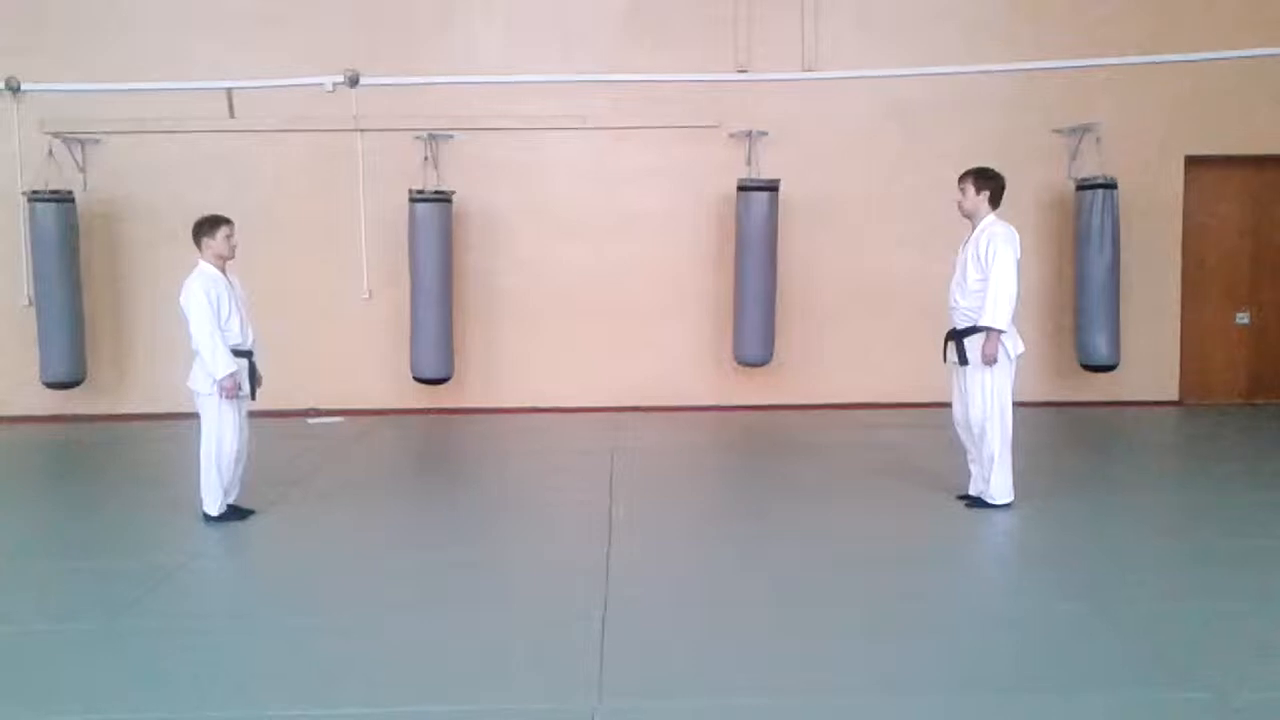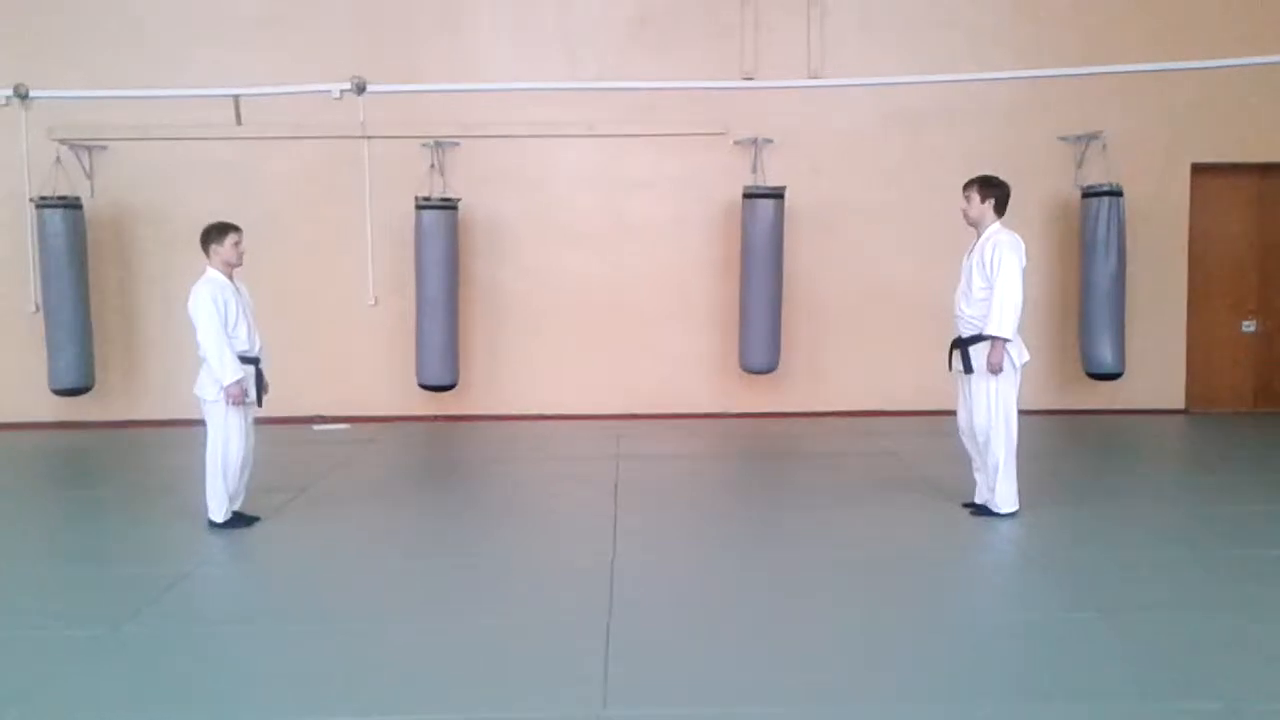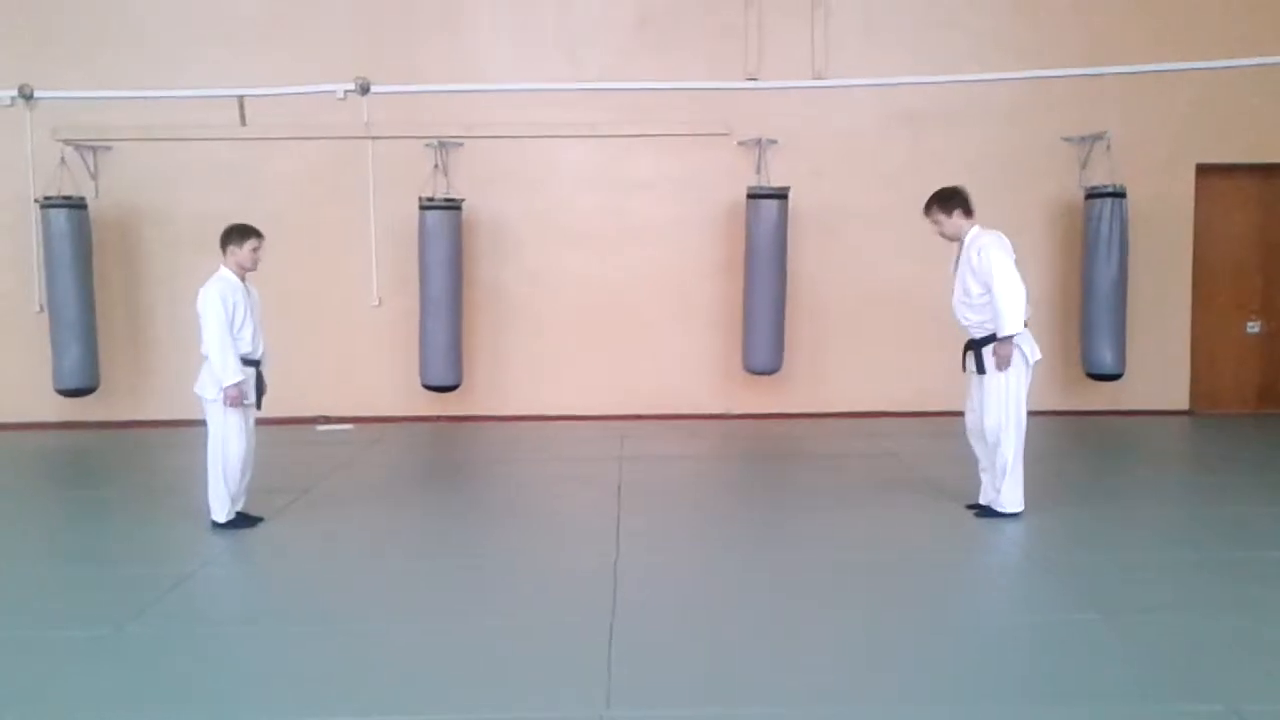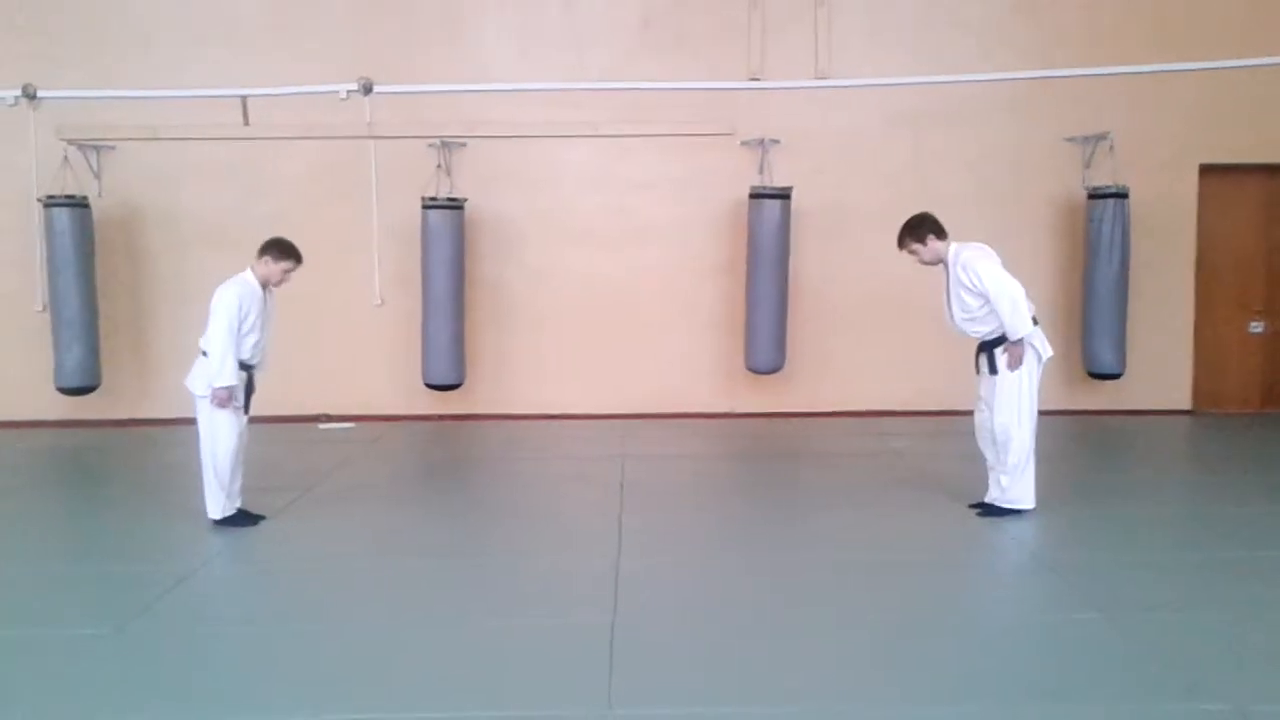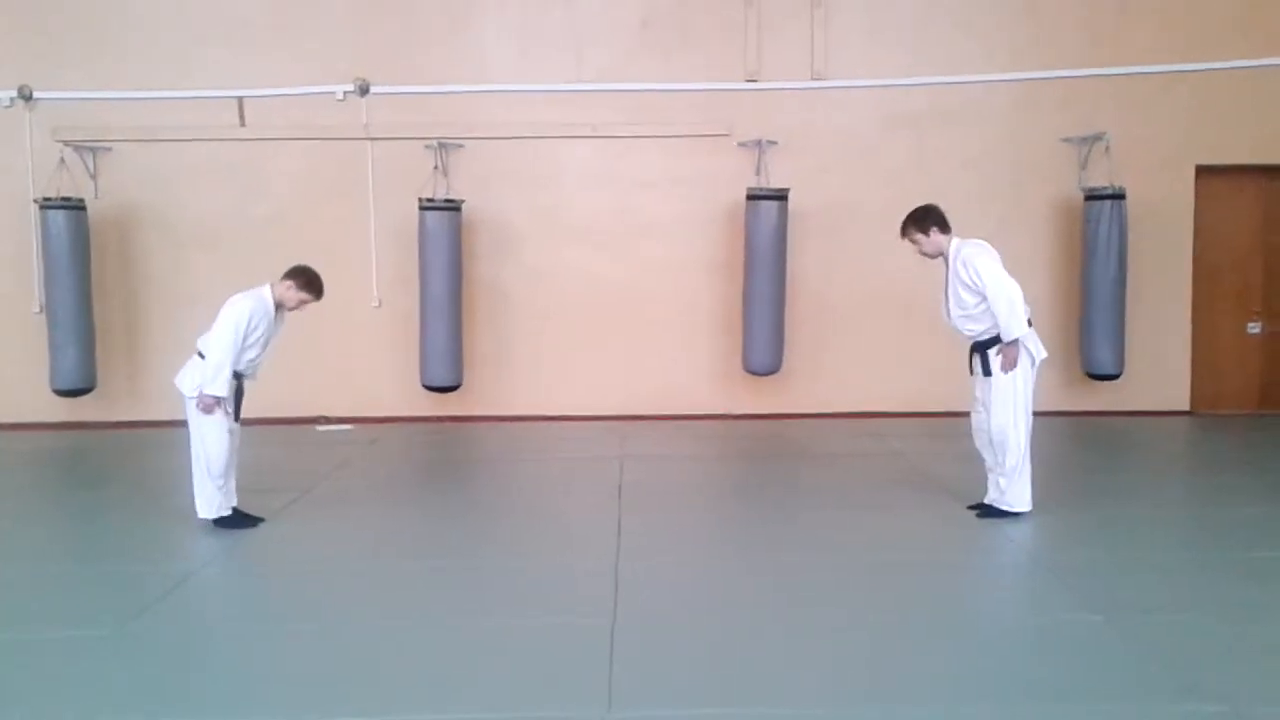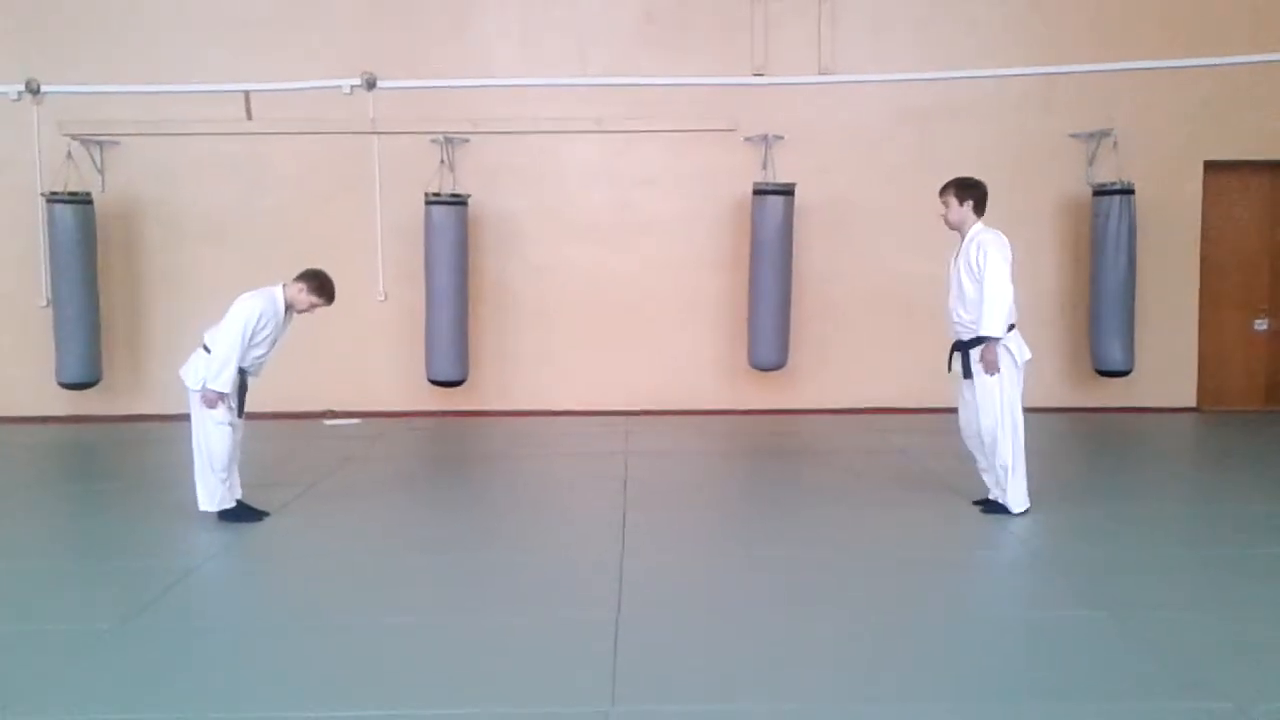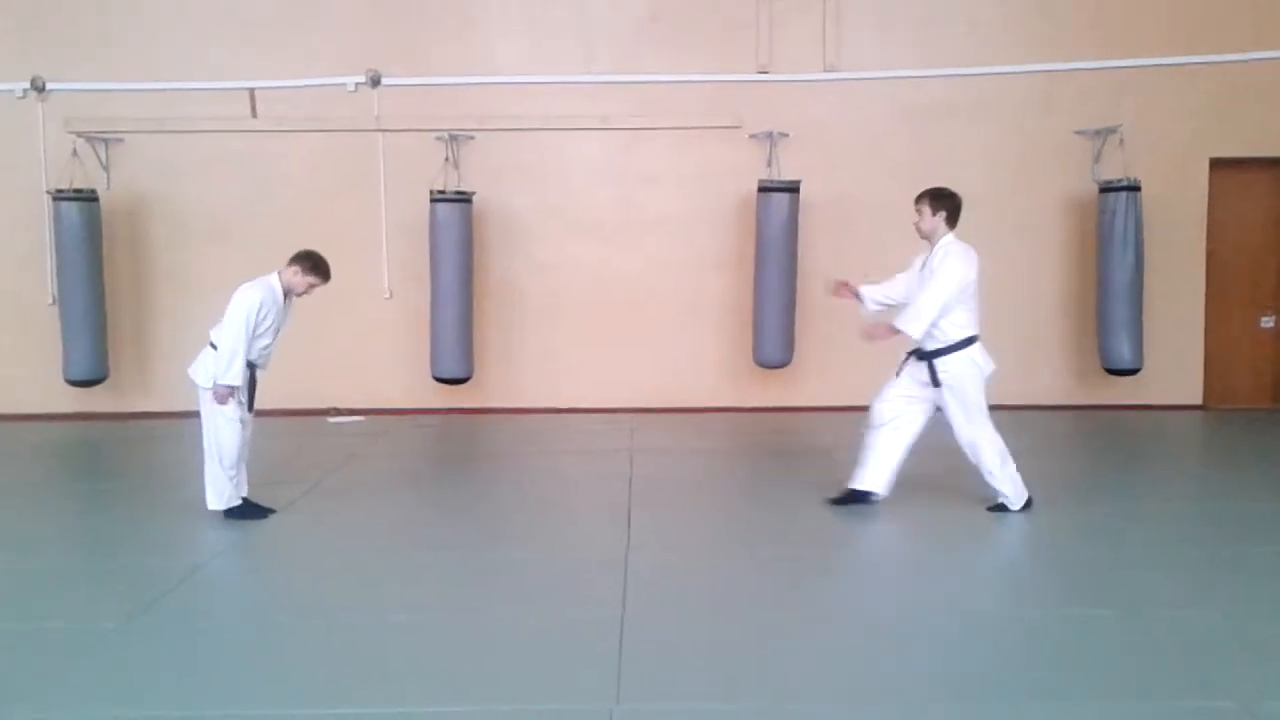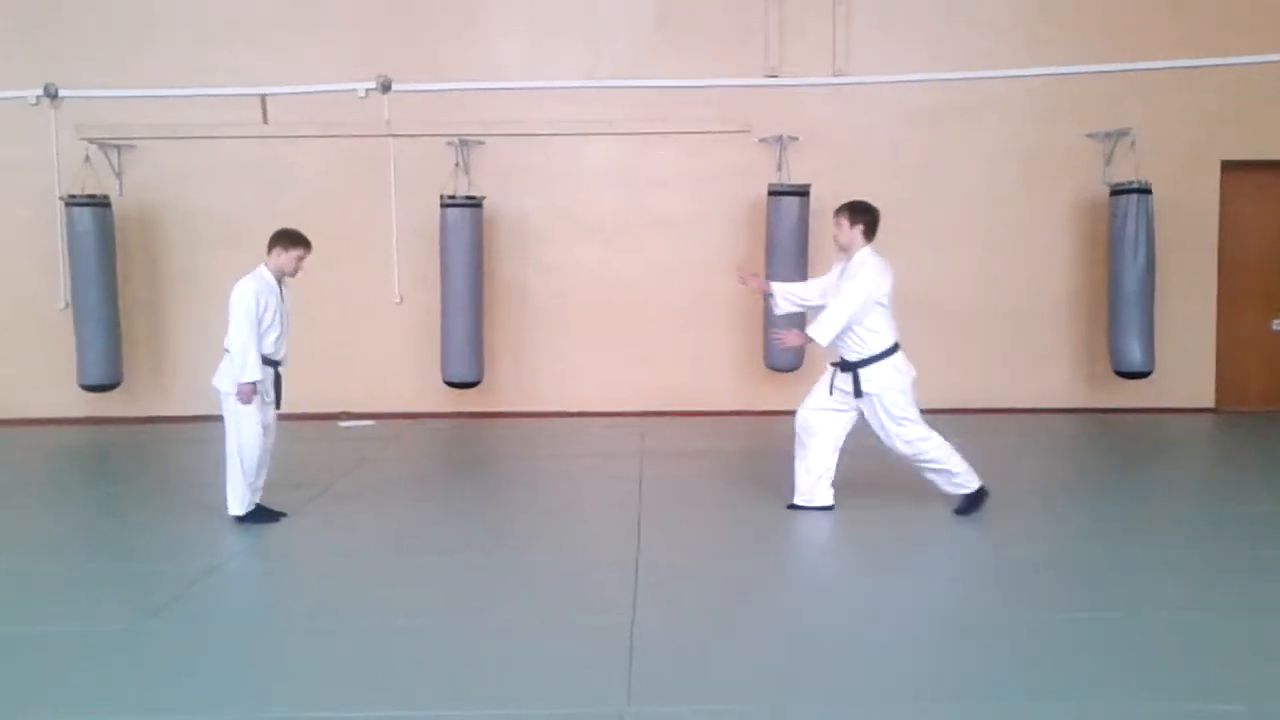
dt=0.4s
person 1, frame 1
left shoulder: (998, 234)
right shoulder: (976, 237)
left elbow: (1003, 288)
left wrist: (992, 336)
left hip: (986, 341)
right hip: (967, 340)
left knee: (988, 417)
right knee: (966, 416)
left ankle: (997, 492)
right ankle: (981, 485)
person 1, frame 2
left shoulder: (1004, 242)
right shoulder: (980, 245)
left elbow: (1008, 297)
left wrist: (998, 345)
left hip: (991, 349)
right hip: (972, 348)
left knee: (993, 426)
right knee: (971, 425)
left ankle: (1002, 501)
right ankle: (987, 494)
person 1, frame 3
left shoulder: (988, 244)
right shoulder: (968, 249)
left elbow: (1011, 291)
left wrist: (1007, 340)
left hip: (1004, 348)
right hip: (982, 349)
left knee: (1001, 425)
right knee: (979, 424)
left ankle: (1008, 501)
right ankle: (992, 494)
person 1, frame 4
left shoulder: (970, 258)
right shoulder: (955, 265)
left elbow: (1010, 294)
left wrist: (1016, 342)
right wrist: (1003, 345)
left hip: (1015, 348)
right hip: (996, 350)
left knee: (1010, 424)
right knee: (988, 423)
left ankle: (1015, 498)
right ankle: (1000, 493)
person 1, frame 5
left shoulder: (972, 254)
right shoulder: (955, 260)
left elbow: (1007, 295)
left wrist: (1011, 343)
right wrist: (996, 347)
left hip: (1008, 349)
right hip: (988, 351)
left knee: (1006, 426)
right knee: (985, 425)
left ankle: (1013, 501)
right ankle: (998, 495)
person 1, frame 6
left shoulder: (989, 242)
right shoulder: (967, 245)
left elbow: (998, 294)
left wrist: (990, 343)
right wrist: (961, 344)
left hip: (994, 349)
right hip: (970, 350)
left knee: (997, 426)
right knee: (973, 424)
left ankle: (1013, 499)
right ankle: (1001, 491)
person 1, frame 7
left shoulder: (960, 255)
right shoulder: (927, 257)
left elbow: (933, 301)
right elbow: (900, 289)
left wrist: (894, 328)
right wrist: (858, 292)
left hip: (956, 360)
right hip: (926, 360)
left knee: (974, 433)
right knee: (888, 412)
left ankle: (1016, 497)
right ankle: (865, 486)
person 1, frame 8
left shoulder: (872, 269)
right shoulder: (844, 267)
left elbow: (842, 310)
right elbow: (814, 292)
left wrist: (805, 337)
right wrist: (768, 289)
left hip: (880, 371)
right hip: (849, 370)
left knee: (910, 437)
right knee: (812, 421)
left ankle: (969, 488)
right ankle: (813, 497)
person 2, frame 1
left shoulder: (229, 281)
right shoulder: (199, 284)
right elbow: (207, 335)
left wrist: (250, 367)
right wrist: (225, 373)
left hip: (237, 370)
right hip: (217, 375)
left knee: (236, 441)
right knee: (221, 442)
left ankle: (226, 500)
right ankle: (214, 507)
person 2, frame 2
left shoulder: (237, 287)
right shoulder: (207, 291)
right elbow: (214, 341)
left wrist: (257, 373)
right wrist: (232, 380)
left hip: (244, 376)
right hip: (224, 381)
left knee: (242, 447)
right knee: (227, 448)
left ankle: (231, 507)
right ankle: (219, 513)
person 2, frame 3
left shoulder: (247, 289)
right shoulder: (217, 290)
right elbow: (218, 341)
left wrist: (258, 376)
right wrist: (231, 382)
left hip: (246, 378)
right hip: (226, 382)
left knee: (243, 448)
right knee: (229, 449)
left ankle: (233, 508)
right ankle: (223, 514)
person 2, frame 4
left shoulder: (264, 295)
right shoulder: (234, 292)
right elbow: (221, 341)
left wrist: (248, 378)
right wrist: (222, 384)
left hip: (237, 378)
right hip: (216, 379)
left knee: (235, 444)
right knee: (221, 446)
left ankle: (231, 505)
right ankle: (221, 511)
person 2, frame 5
left shoulder: (276, 312)
right shoulder: (247, 306)
right elbow: (222, 350)
left wrist: (233, 387)
right wrist: (211, 391)
left hip: (227, 382)
right hip: (205, 381)
left knee: (227, 444)
right knee: (214, 446)
left ankle: (227, 505)
right ankle: (218, 511)
person 2, frame 6
left shoulder: (285, 311)
right shoulder: (257, 304)
right elbow: (228, 346)
left wrist: (226, 385)
right wrist: (215, 387)
left hip: (231, 375)
right hip: (210, 373)
left knee: (231, 439)
right knee: (217, 440)
left ankle: (231, 498)
right ankle: (222, 504)
person 2, frame 7
left shoulder: (283, 299)
right shoulder: (256, 294)
right elbow: (233, 340)
right wrist: (226, 382)
left hip: (241, 373)
right hip: (220, 372)
left knee: (239, 436)
right knee: (226, 437)
left ankle: (237, 496)
right ankle: (228, 502)
person 2, frame 8
left shoulder: (279, 289)
right shoulder: (251, 287)
right elbow: (242, 337)
right wrist: (247, 380)
left hip: (265, 376)
right hip: (245, 377)
left knee: (262, 442)
right knee: (247, 442)
left ankle: (251, 501)
right ankle: (242, 507)
